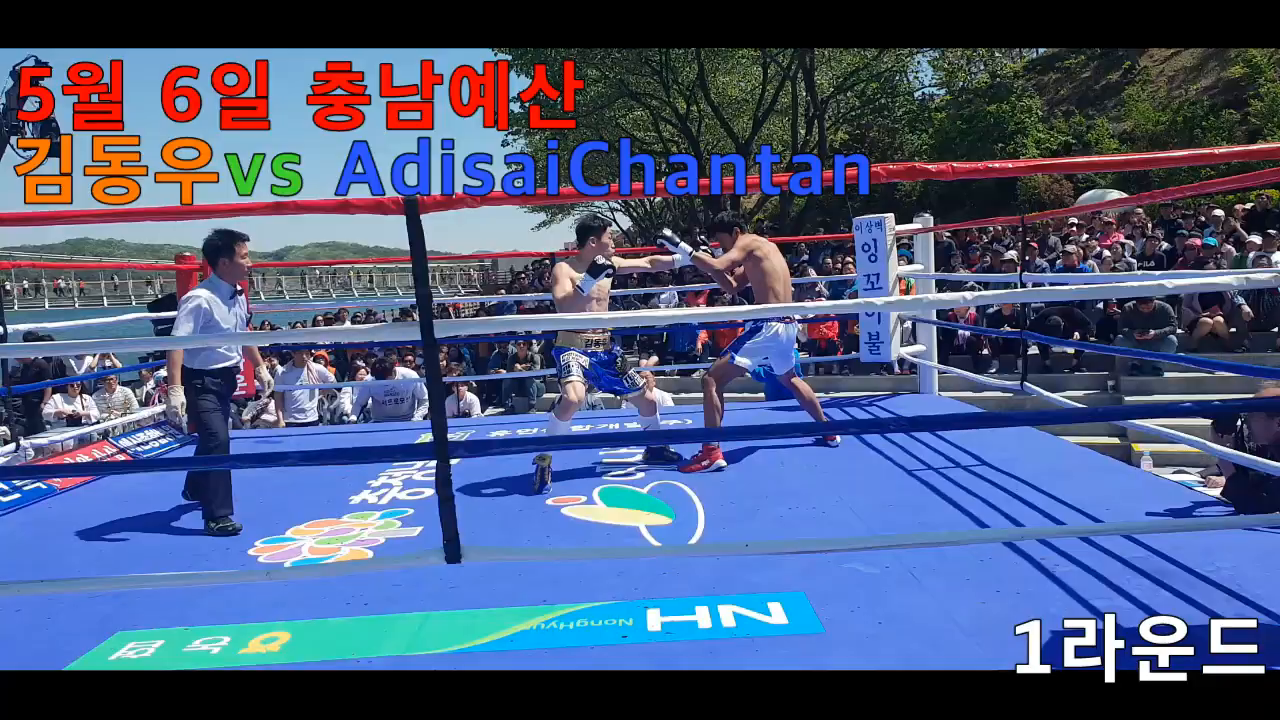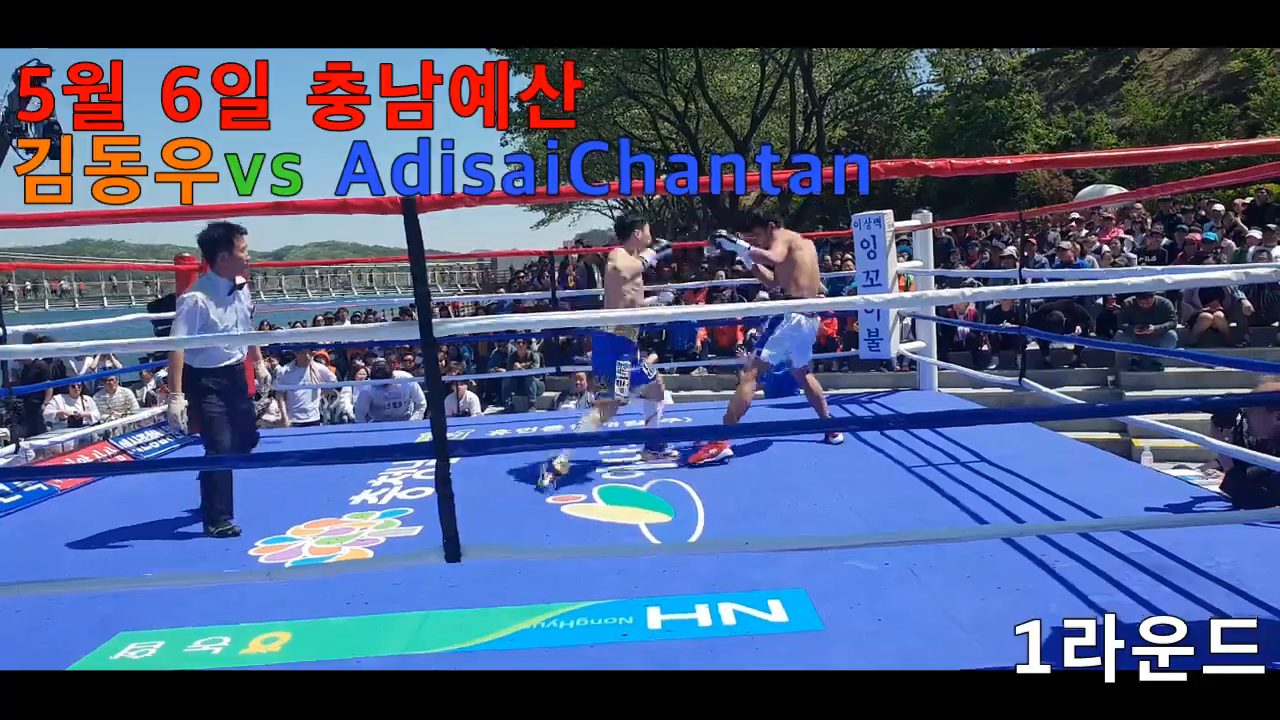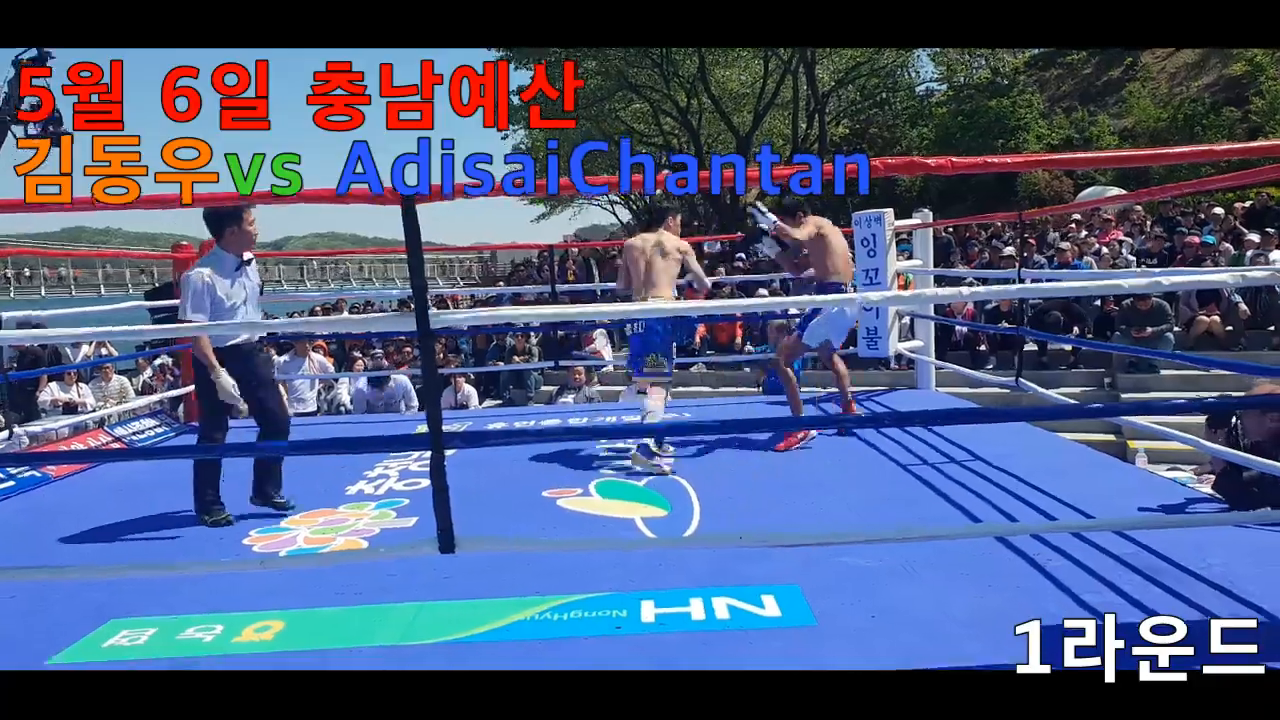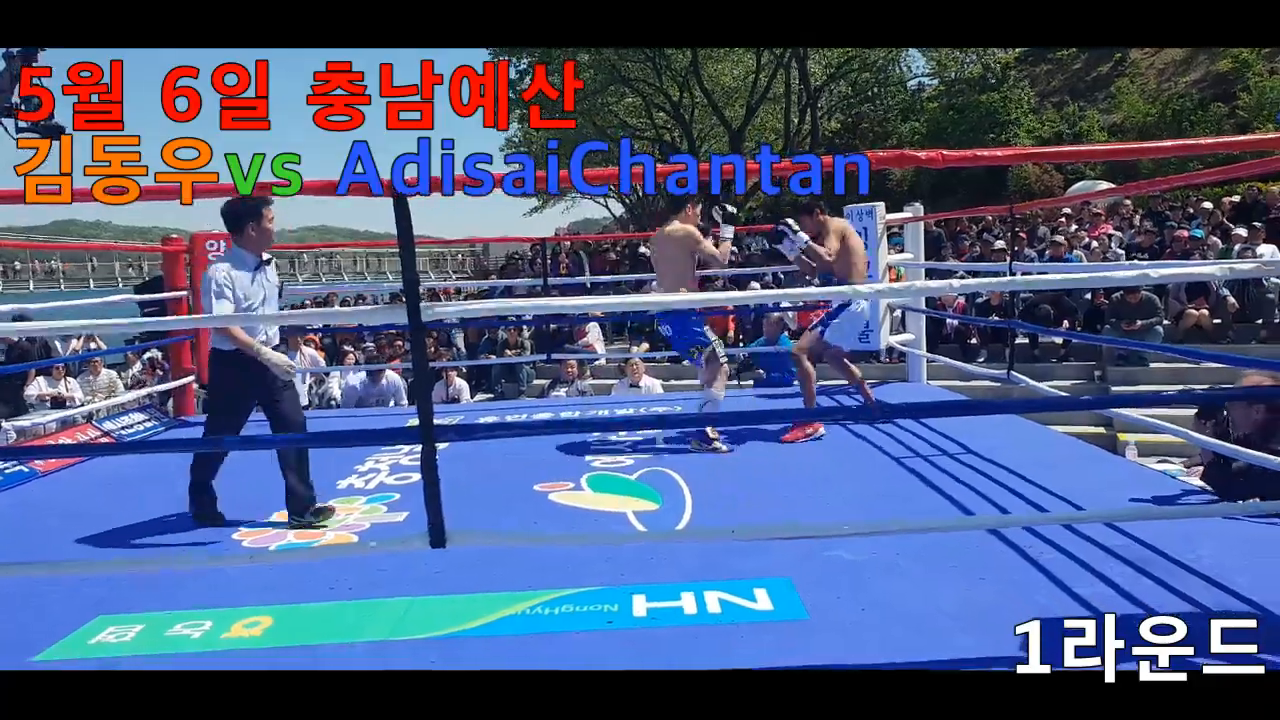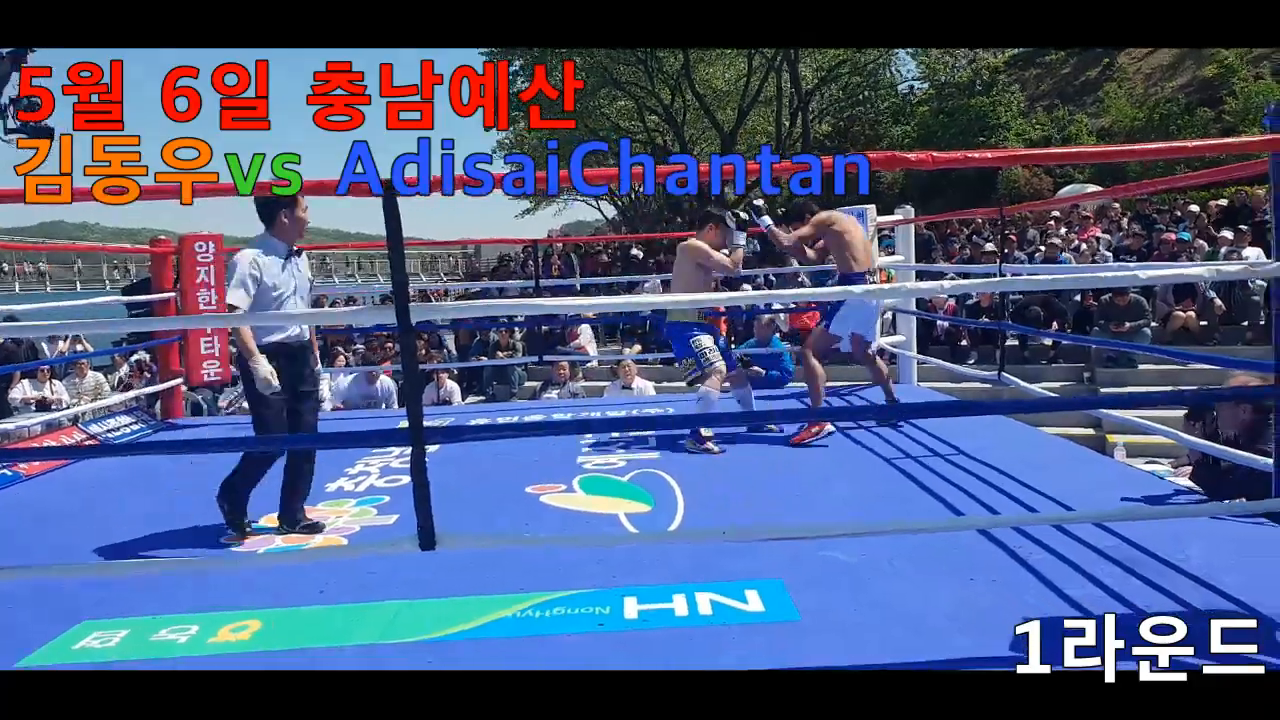
dt=0.2s
person 1, frame 1
left shoulder: (238, 295)
right shoulder: (199, 300)
left wrist: (260, 367)
right wrist: (175, 389)
left hip: (225, 378)
right hip: (200, 381)
left knee: (214, 440)
right knee: (217, 441)
left ankle: (195, 489)
right ankle: (218, 516)
person 1, frame 2
left shoulder: (242, 287)
right shoulder: (195, 300)
right elbow: (177, 348)
left wrist: (258, 363)
right wrist: (176, 396)
left hip: (236, 374)
right hip: (206, 380)
left knee: (247, 438)
right knee: (220, 446)
left ankle: (214, 485)
right ankle: (217, 516)
person 1, frame 3
left shoulder: (248, 262)
right shoulder: (203, 275)
right elbow: (196, 330)
right wrist: (218, 374)
left hip: (250, 353)
right hip: (215, 360)
left knee: (276, 420)
right knee: (214, 435)
left ankle: (265, 489)
right ankle: (208, 504)
person 1, frame 4
left shoulder: (268, 263)
right shoulder: (221, 273)
right elbow: (224, 325)
right wrist: (264, 355)
left hip: (274, 362)
right hip: (233, 364)
left knee: (294, 429)
right knee: (220, 436)
left ankle: (303, 508)
right ankle: (201, 500)
person 1, frame 5
left shoulder: (299, 258)
right shoulder: (249, 260)
right elbow: (236, 316)
left wrist: (313, 354)
right wrist: (257, 361)
left hip: (298, 357)
right hip: (265, 359)
left knee: (304, 437)
right knee: (271, 440)
left ankle: (292, 513)
right ankle: (232, 495)
person 2, frame 1
left shoulder: (609, 263)
right shoulder: (564, 269)
left elbow: (648, 263)
right elbow: (562, 307)
left wrist: (682, 259)
right wrist: (588, 279)
left hip: (606, 347)
right hip: (572, 348)
left knee: (647, 399)
right knee: (572, 399)
left ankle: (656, 448)
person 2, frame 2
left shoulder: (624, 258)
right shoulder: (621, 256)
right elbow: (619, 275)
left wrist: (659, 299)
right wrist: (645, 259)
left hip: (625, 341)
right hip: (615, 339)
left knee: (655, 388)
right knee: (606, 408)
left ankle: (653, 446)
right ankle: (558, 464)
person 2, frame 3
left shoulder: (630, 245)
right shoulder: (677, 244)
left elbow: (622, 289)
right elbow: (703, 285)
left hip: (637, 319)
right hip: (658, 316)
left knee: (654, 381)
right knee: (658, 383)
left ankle: (654, 440)
right ankle: (644, 447)
person 2, frame 4
left shoulder: (659, 236)
right shoulder: (686, 232)
right elbow: (719, 261)
right wrist: (727, 229)
left hip: (673, 312)
right hip: (680, 314)
left knee: (712, 364)
right knee: (719, 368)
right ankle: (704, 435)
person 2, frame 5
left shoulder: (704, 250)
right shoulder: (694, 247)
left elbow: (734, 270)
right elbow: (732, 268)
left wrist: (738, 235)
right wrist: (738, 236)
left hip: (702, 323)
right hip: (683, 325)
left knee: (735, 371)
right knee: (717, 371)
right ankle: (698, 435)
person 3, frame 1
left shoulder: (748, 242)
right shoulder: (767, 248)
left elbow: (717, 266)
right elbow: (731, 287)
left wrist: (682, 247)
right wrist: (706, 256)
left hip: (767, 326)
right hip: (788, 326)
left knee: (712, 380)
right knee: (791, 380)
left ankle: (711, 452)
right ankle: (828, 431)
person 3, frame 2
left shoulder: (784, 237)
right shoulder: (806, 243)
left elbow: (775, 260)
left wrist: (743, 247)
right wrist: (749, 259)
left hip: (791, 315)
right hip: (810, 318)
left knee: (748, 377)
right knee: (803, 373)
left ankle: (720, 444)
right ankle: (831, 429)
person 3, frame 3
left shoulder: (815, 222)
right shoulder: (825, 230)
left elbow: (796, 237)
right elbow: (797, 267)
left wrist: (768, 218)
right wrist: (771, 245)
right hip: (845, 302)
left knee: (782, 359)
right knee: (829, 355)
left ankle: (802, 429)
right ankle: (850, 409)
person 3, frame 4
left shoulder: (832, 225)
right shoulder: (833, 233)
left elbow: (827, 261)
right elbow: (814, 272)
left wrist: (801, 237)
right wrist: (791, 248)
left hip: (850, 302)
right hip: (857, 302)
left knee: (800, 353)
right knee: (835, 358)
left ankle: (811, 422)
right ankle: (870, 406)
person 3, frame 5
left shoulder: (825, 218)
right shoulder: (843, 222)
left elbow: (787, 243)
right elbow: (811, 258)
left wrist: (763, 219)
right wrist: (779, 227)
left hip: (854, 294)
left knee: (809, 351)
right knee: (865, 354)
left ankle: (819, 421)
right ankle: (893, 408)
